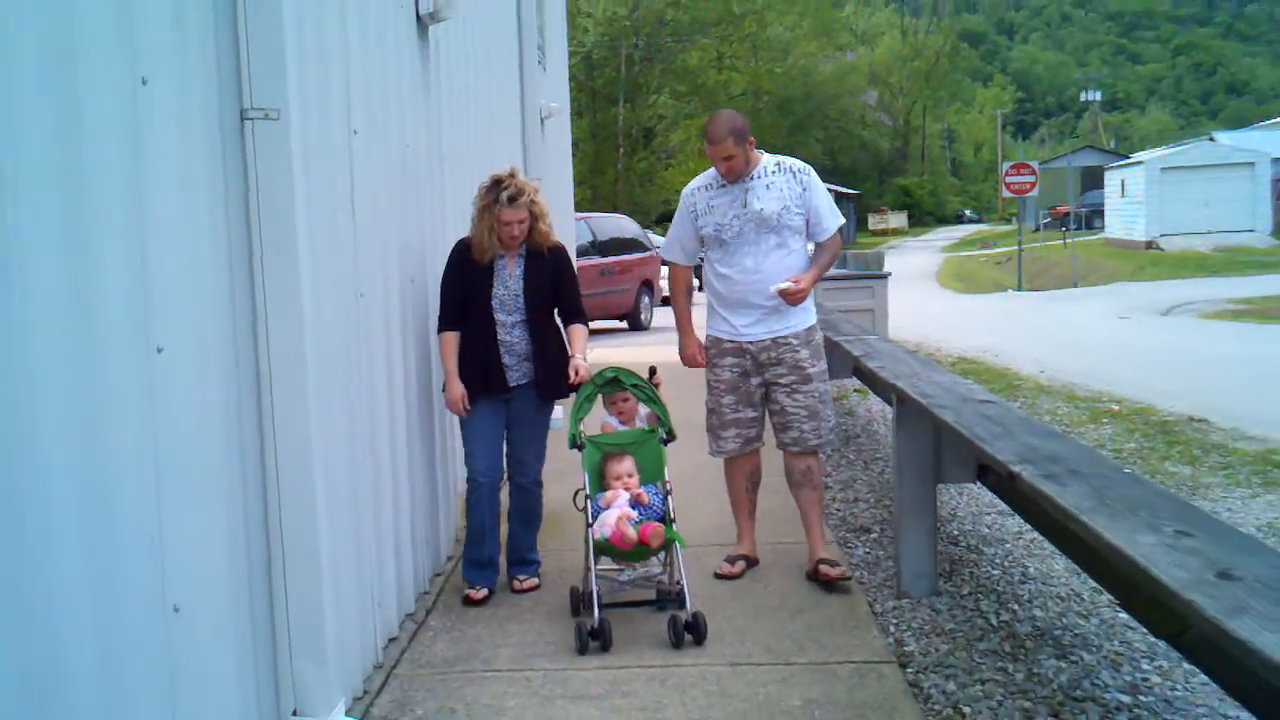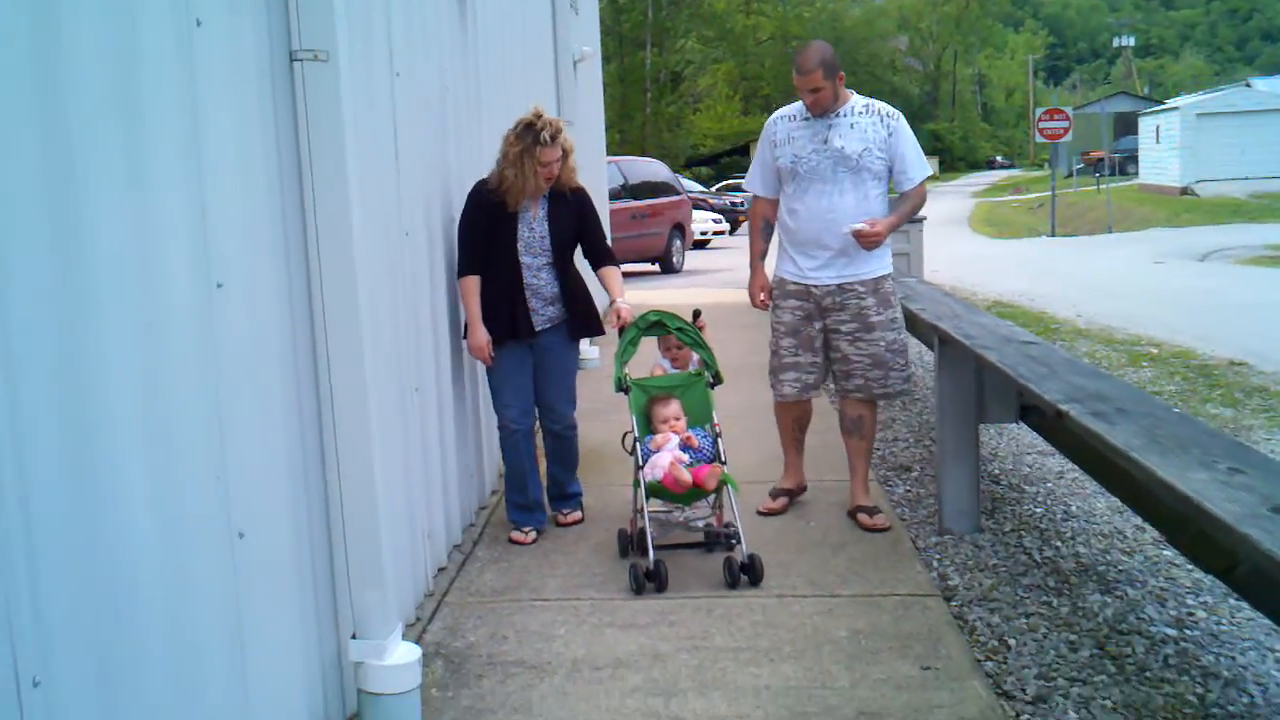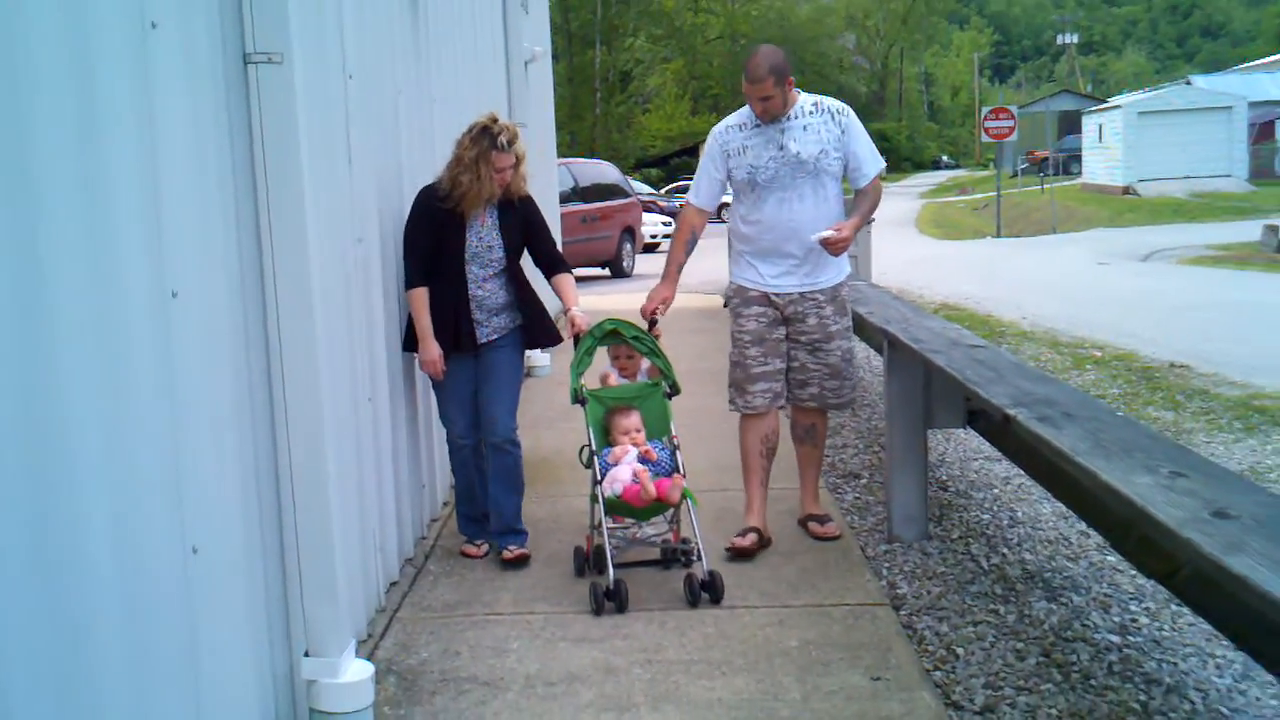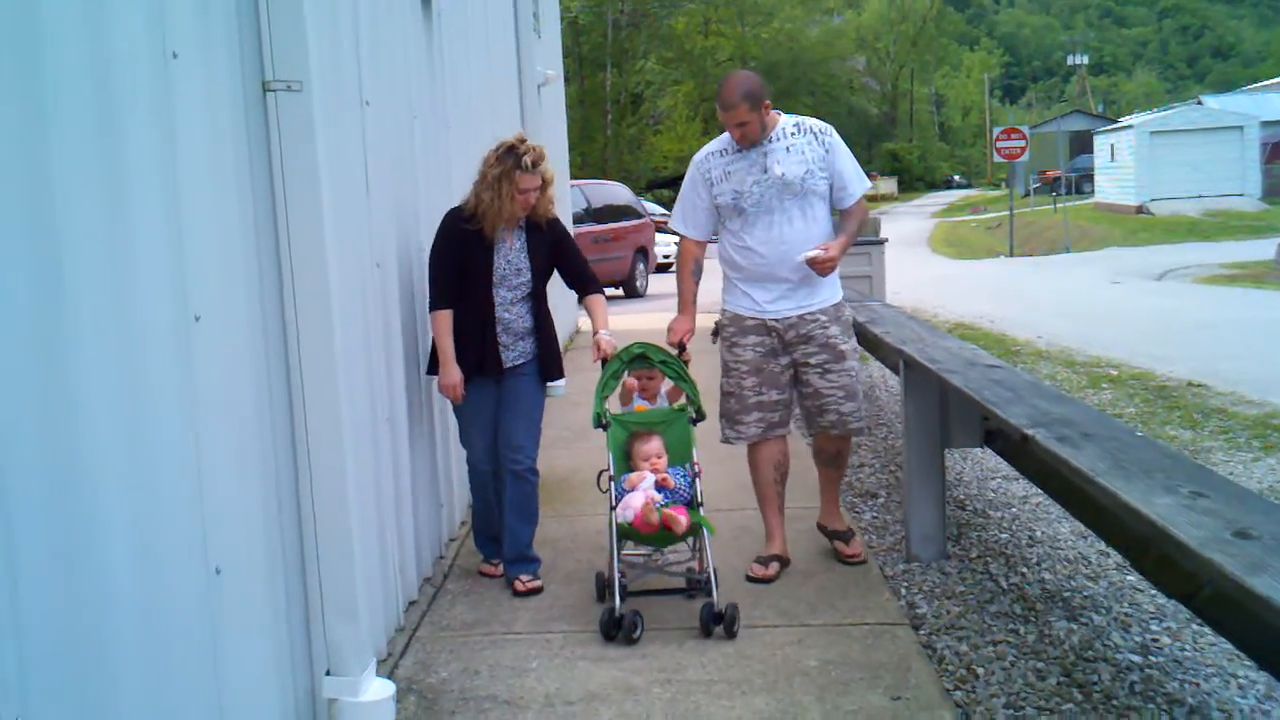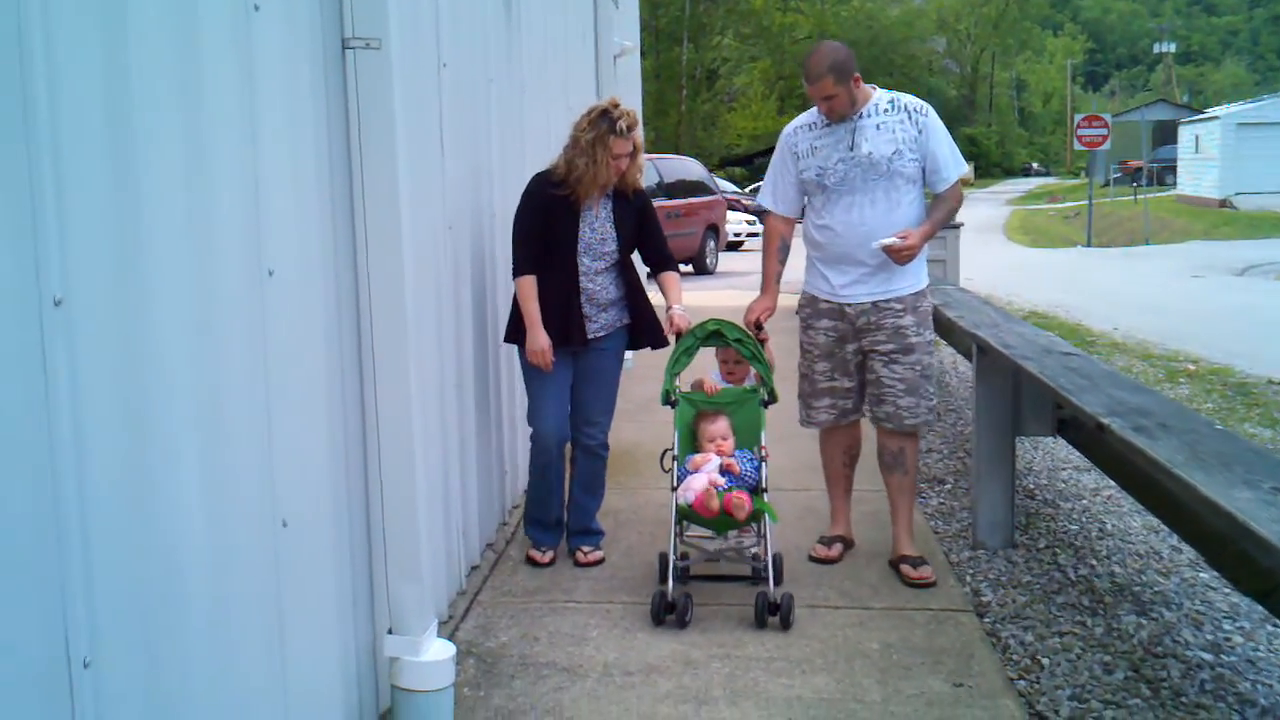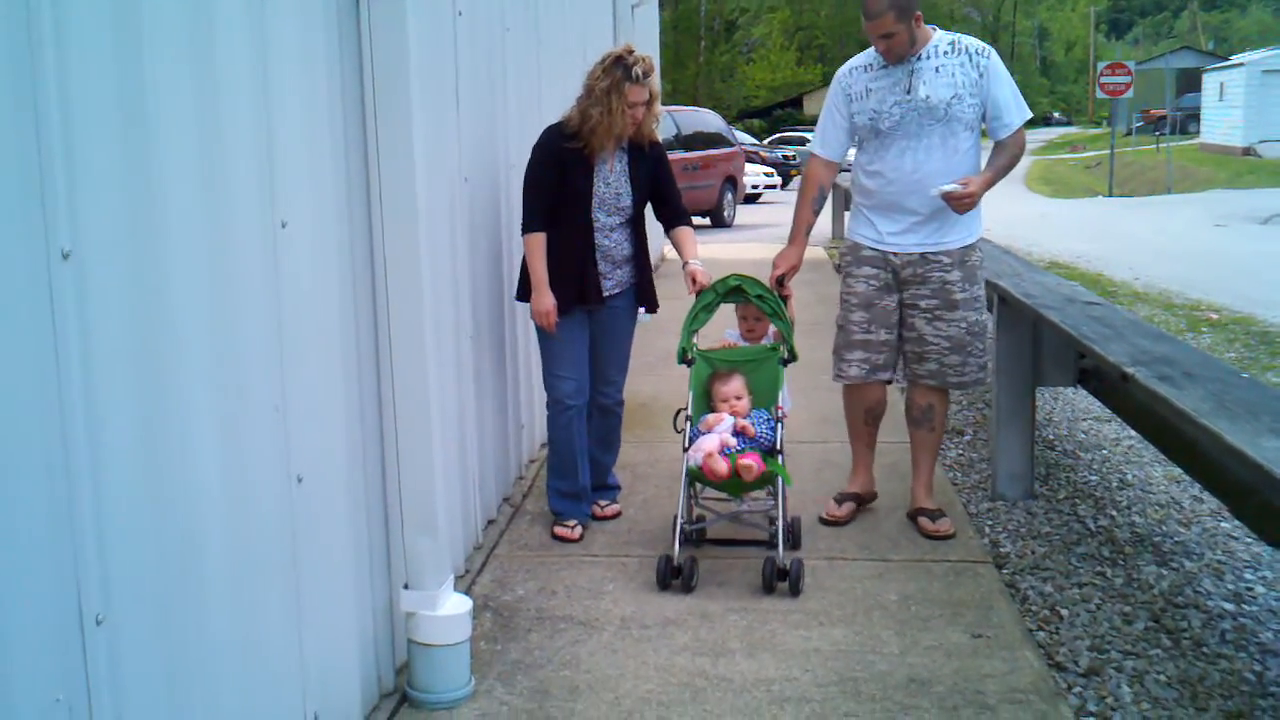
dt=0.5s
person 1, frame 1
left shoulder: (797, 176)
right shoulder: (695, 194)
left elbow: (830, 239)
right elbow: (680, 267)
left wrist: (810, 277)
right wrist: (685, 332)
left hip: (793, 333)
right hip: (728, 339)
left knee: (803, 442)
right knee: (738, 444)
left ankle: (818, 552)
right ankle: (746, 544)
person 1, frame 2
left shoulder: (885, 120)
right shoulder: (779, 125)
left elbow: (915, 190)
right elbow: (764, 203)
left wrist: (889, 223)
right wrist: (757, 268)
left hip: (863, 280)
right hip: (794, 280)
left knee: (860, 388)
right knee: (789, 386)
left ankle: (860, 494)
right ankle: (792, 475)
person 1, frame 3
left shoulder: (835, 117)
right shoulder: (726, 135)
left elbow: (869, 185)
right elbow: (696, 209)
left wrist: (853, 224)
right wrist: (669, 280)
left hip: (821, 286)
right hip: (754, 288)
left knee: (813, 400)
right knee: (756, 401)
left ankle: (810, 503)
right ankle: (755, 518)
person 1, frame 4
left shoulder: (819, 138)
right shoulder: (708, 162)
left elbow: (855, 205)
right elbow: (693, 241)
left wrist: (839, 244)
right wrist: (686, 313)
left hip: (820, 308)
right hip: (748, 317)
left knee: (836, 421)
right knee: (762, 429)
left ankle: (831, 515)
right ankle: (775, 542)
person 1, frame 5
left shoulder: (915, 116)
right shoulder: (798, 135)
left elbow: (950, 191)
right elbow: (781, 218)
left wrist: (922, 233)
right wrist: (768, 291)
left hip: (899, 298)
right hip: (826, 299)
left knee: (899, 419)
right knee: (834, 416)
left ankle: (904, 542)
right ankle: (840, 524)
person 1, frame 6
left shoulder: (976, 59)
right shoulder: (852, 76)
left elbow: (1013, 137)
right elbow: (822, 164)
left wrist: (983, 180)
right wrist: (796, 244)
left hip: (948, 249)
right hip: (870, 247)
left knee: (933, 375)
right knee: (861, 370)
left ankle: (923, 495)
right ankle: (861, 478)
person 2, frame 1
left shoulder: (551, 254)
right shoulder: (466, 255)
left elbow: (573, 313)
right elbow: (450, 320)
left wrist: (577, 354)
right wrist: (453, 378)
left hip: (533, 381)
right hip: (481, 382)
left knee: (527, 475)
right knee: (483, 475)
left ankle: (524, 564)
right ankle: (480, 574)
person 2, frame 2
left shoulder: (572, 197)
right shoulder: (486, 198)
left elbow: (600, 253)
right elbow: (470, 265)
left wrist: (617, 298)
right wrist: (475, 325)
left hip: (558, 324)
right hip: (505, 327)
left knee: (559, 418)
right knee: (515, 423)
left ankle: (566, 497)
right ankle: (525, 514)
person 2, frame 3
left shoulder: (519, 204)
right shoulder: (433, 204)
left elbow: (552, 261)
right elbow: (416, 277)
left wrist: (572, 307)
right wrist: (426, 339)
left hip: (503, 334)
right hip: (450, 338)
left knee: (500, 433)
right knee: (462, 437)
left ankle: (508, 534)
right ankle: (476, 528)
person 2, frame 4
left shoulder: (546, 228)
right shoulder: (460, 226)
left elbow: (585, 282)
right elbow: (441, 298)
left wrist: (601, 330)
right wrist: (447, 362)
left hip: (526, 360)
right hip: (473, 361)
left knee: (519, 461)
right knee: (482, 460)
left ankle: (521, 562)
right ankle: (492, 548)
person 2, frame 5
left shoulder: (632, 199)
right shoulder: (545, 191)
left elbow: (660, 258)
right elbow: (524, 264)
left wrist: (674, 306)
right wrist: (534, 328)
left hip: (607, 333)
right hip: (550, 331)
left knee: (592, 438)
right knee: (549, 434)
left ankle: (584, 532)
right ankle: (542, 533)
person 2, frame 6
left shoulder: (647, 151)
right shoulder: (558, 143)
left elbow: (673, 213)
right elbow: (534, 220)
left wrist: (691, 260)
right wrist: (540, 287)
left hip: (619, 288)
right hip: (563, 290)
left knee: (607, 395)
right knee: (568, 396)
left ankle: (600, 487)
right ankle: (569, 506)
